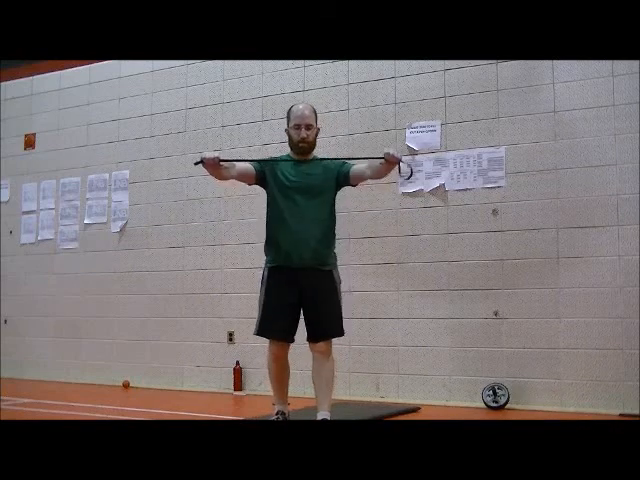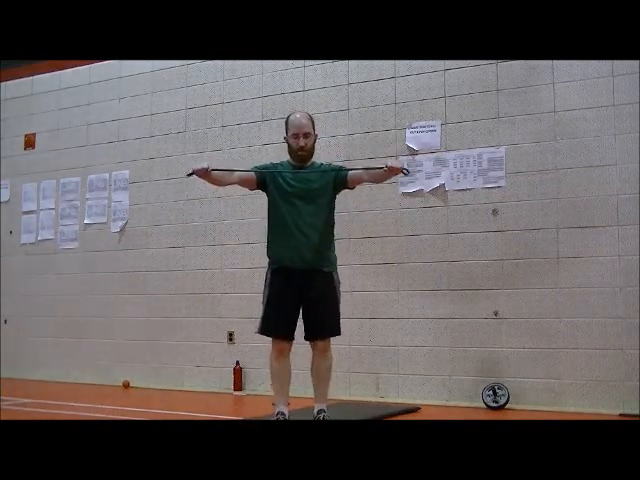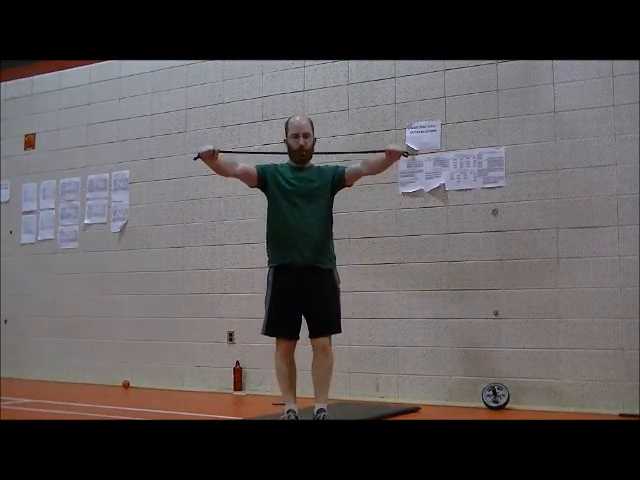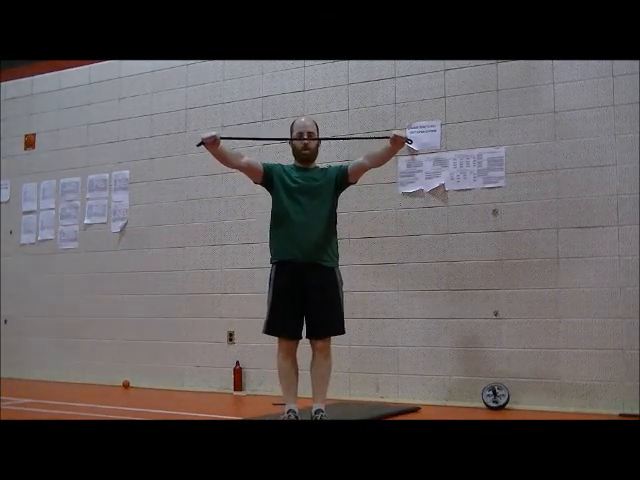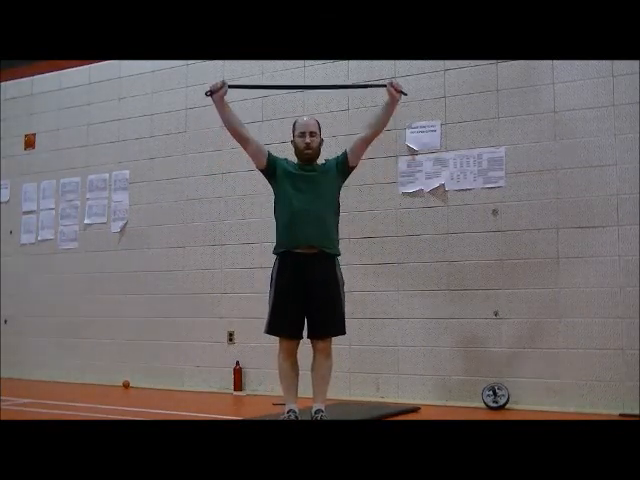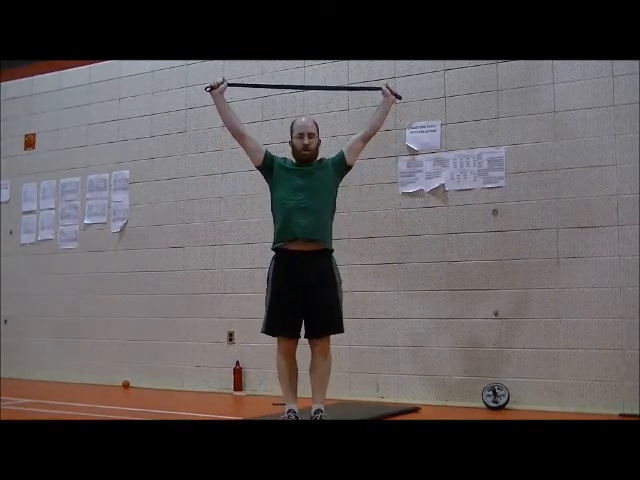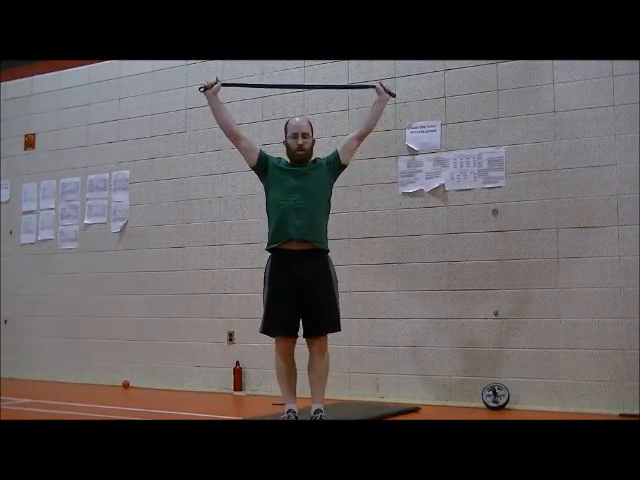
dt=0.7s
person 1, frame 1
left shoulder: (332, 168)
right shoulder: (271, 167)
left elbow: (365, 171)
right elbow: (235, 170)
left wrist: (387, 163)
right wrist: (214, 165)
left hip: (321, 269)
right hip: (280, 269)
left knee: (322, 347)
right knee: (276, 348)
left ankle: (324, 415)
right ankle: (281, 409)
person 1, frame 2
left shoulder: (330, 173)
right shoulder: (272, 173)
left elbow: (362, 175)
right elbow: (236, 176)
left wrist: (387, 171)
right wrist: (209, 174)
left hip: (321, 270)
right hip: (282, 271)
left knee: (321, 344)
right knee: (280, 345)
left ankle: (321, 409)
right ankle: (281, 411)
person 1, frame 3
left shoulder: (328, 175)
right shoulder: (271, 174)
left elbow: (362, 168)
right elbow: (236, 169)
left wrist: (388, 158)
right wrist: (212, 160)
left hip: (321, 270)
right hip: (283, 270)
left knee: (322, 344)
right knee: (284, 346)
left ankle: (321, 408)
right ankle: (290, 409)
person 1, frame 4
left shoulder: (333, 175)
right shoulder: (276, 174)
left elbow: (365, 162)
right elbow: (242, 162)
left wrist: (393, 146)
right wrist: (214, 147)
left hip: (323, 269)
right hip: (285, 269)
left knee: (321, 344)
right knee: (286, 344)
left ankle: (319, 408)
right ankle: (290, 409)
person 1, frame 5
left shoulder: (335, 170)
right shoulder: (278, 169)
left elbow: (368, 135)
right elbow: (243, 137)
left wrist: (392, 100)
right wrist: (220, 100)
left hip: (324, 266)
right hip: (288, 265)
left knee: (322, 344)
right knee: (287, 344)
left ankle: (319, 408)
right ankle: (290, 408)
person 1, frame 6
left shoulder: (332, 168)
right shoulder: (275, 168)
left elbow: (365, 135)
right elbow: (240, 133)
left wrist: (387, 101)
right wrist: (219, 96)
left hip: (321, 263)
right hip: (285, 263)
left knee: (321, 343)
right knee: (285, 343)
left ankle: (319, 408)
right ankle: (290, 409)
person 1, frame 7
left shoulder: (327, 168)
right shoulder: (270, 168)
left elbow: (360, 133)
right elbow: (234, 134)
left wrist: (381, 99)
right wrist: (212, 96)
left hip: (317, 263)
right hip: (281, 263)
left knee: (318, 342)
right knee: (283, 344)
left ankle: (318, 408)
right ankle: (290, 408)
